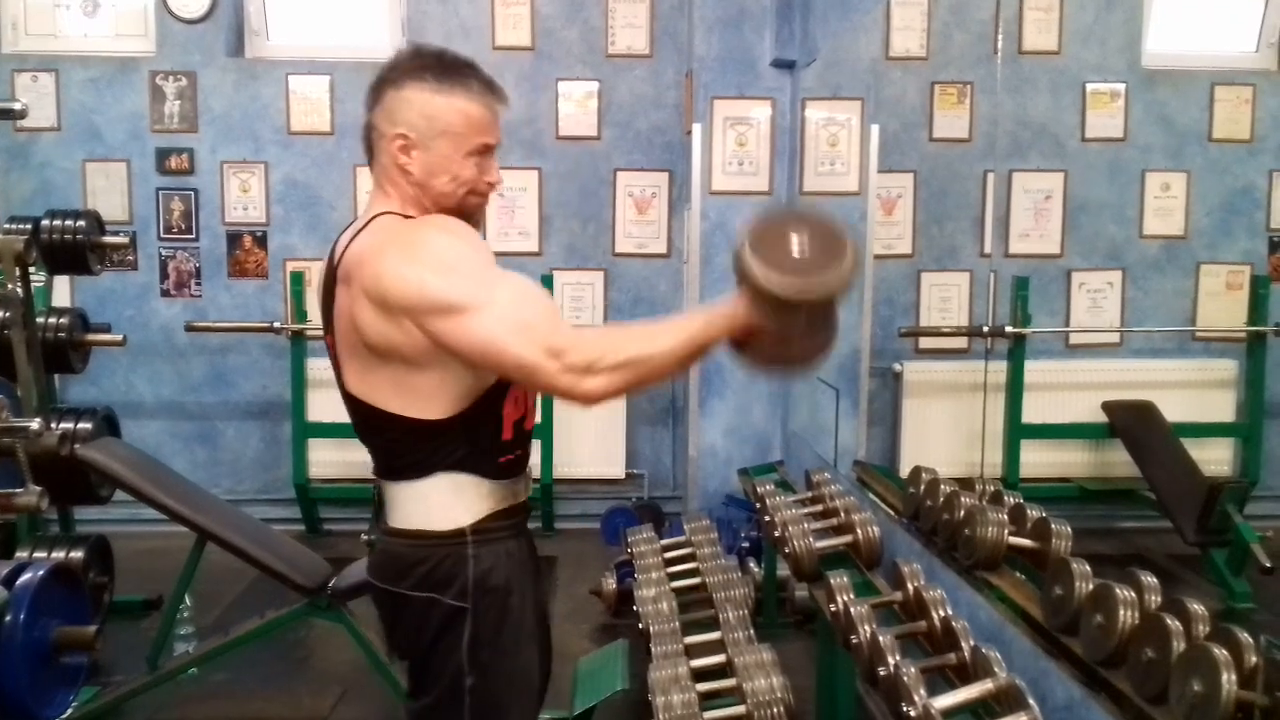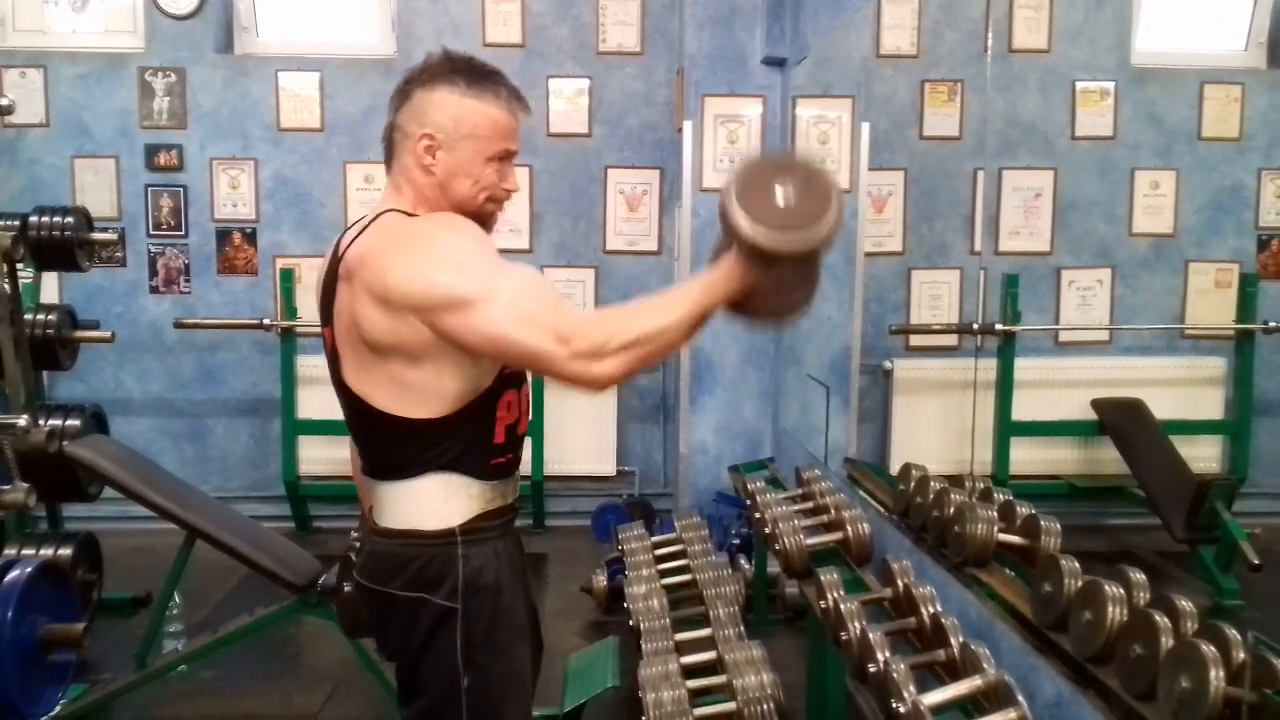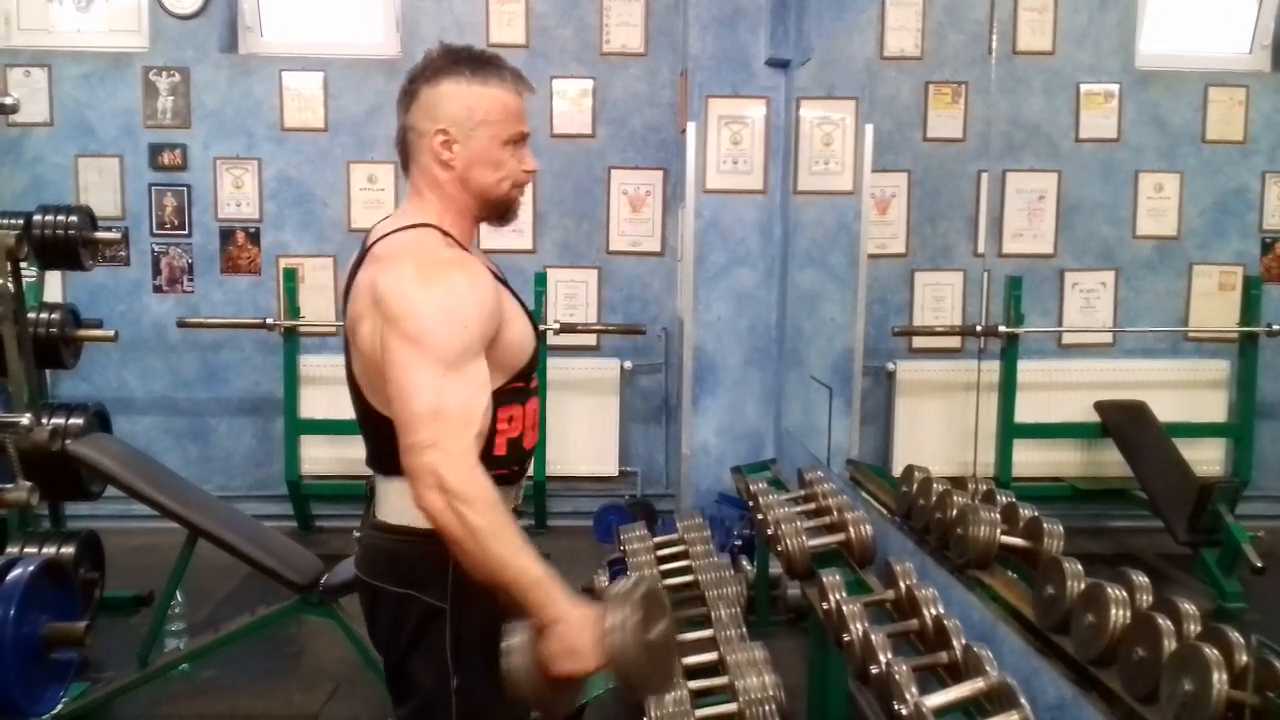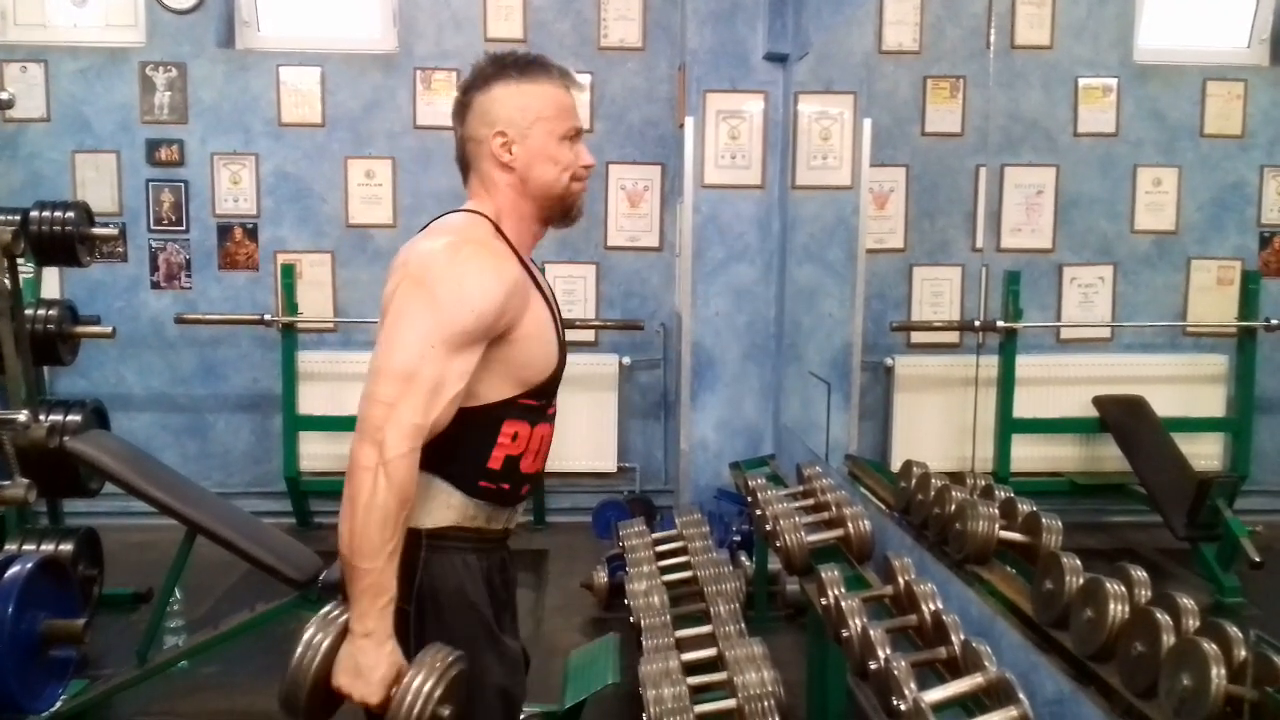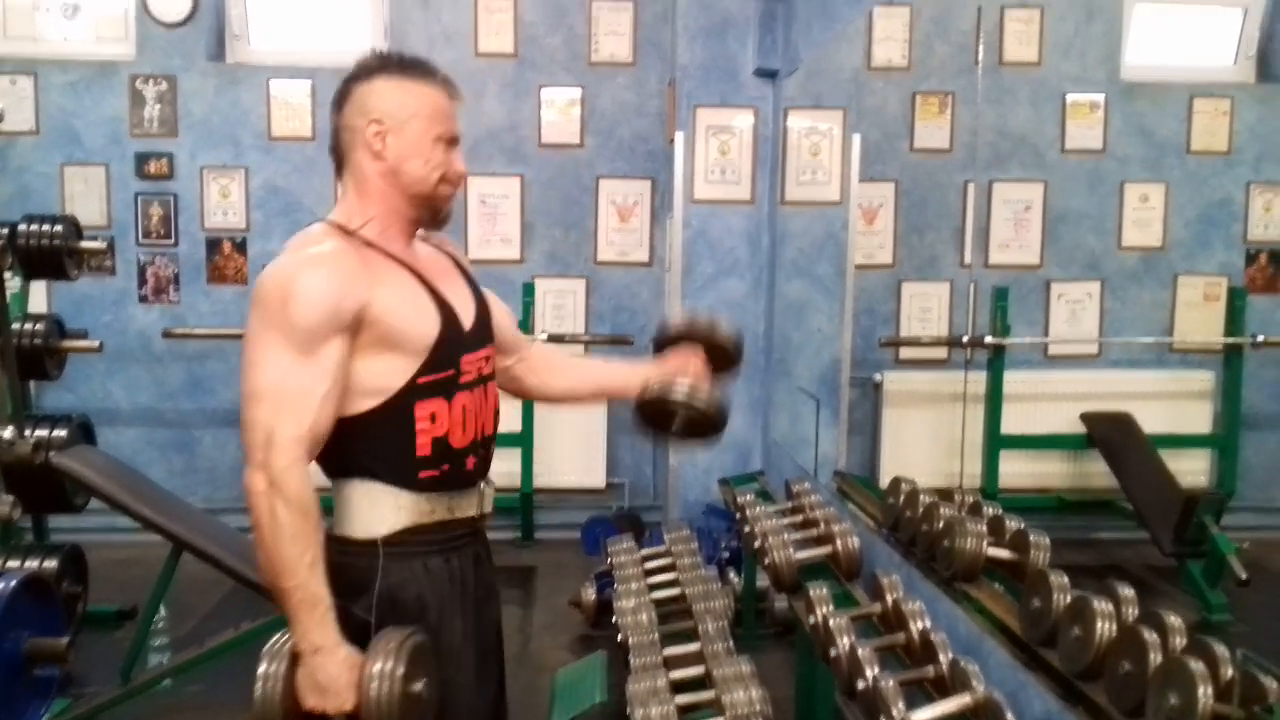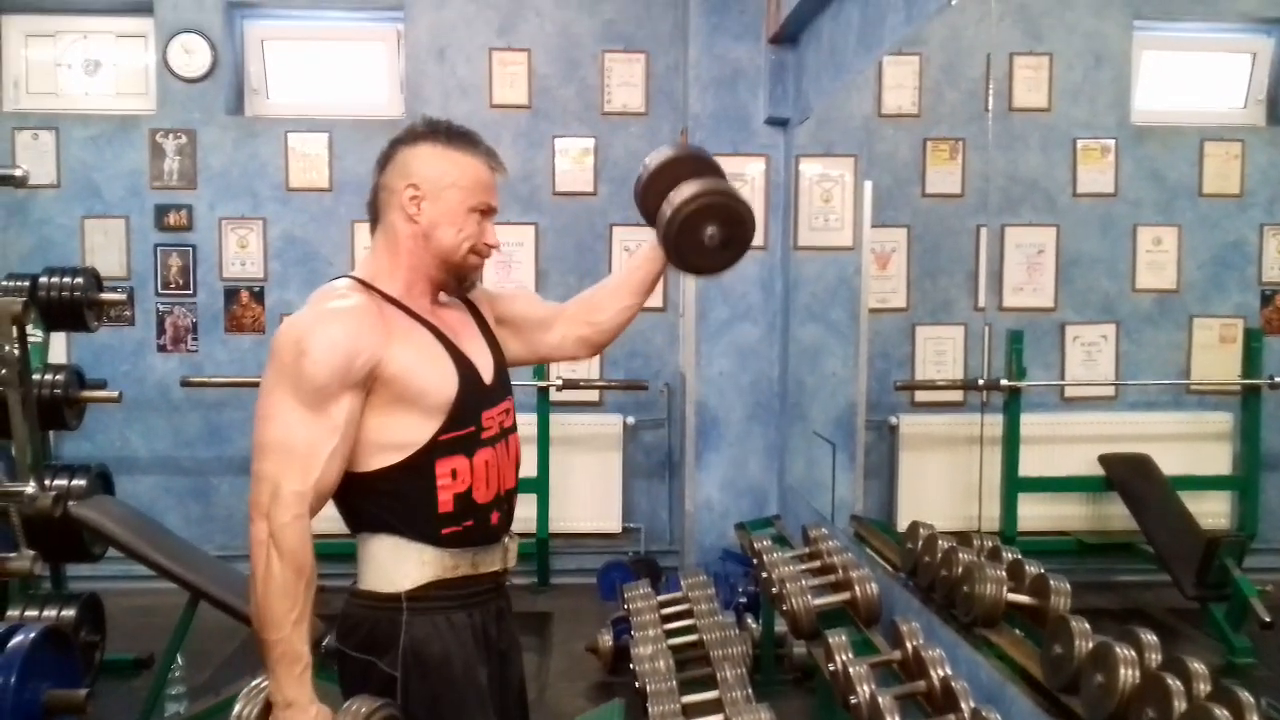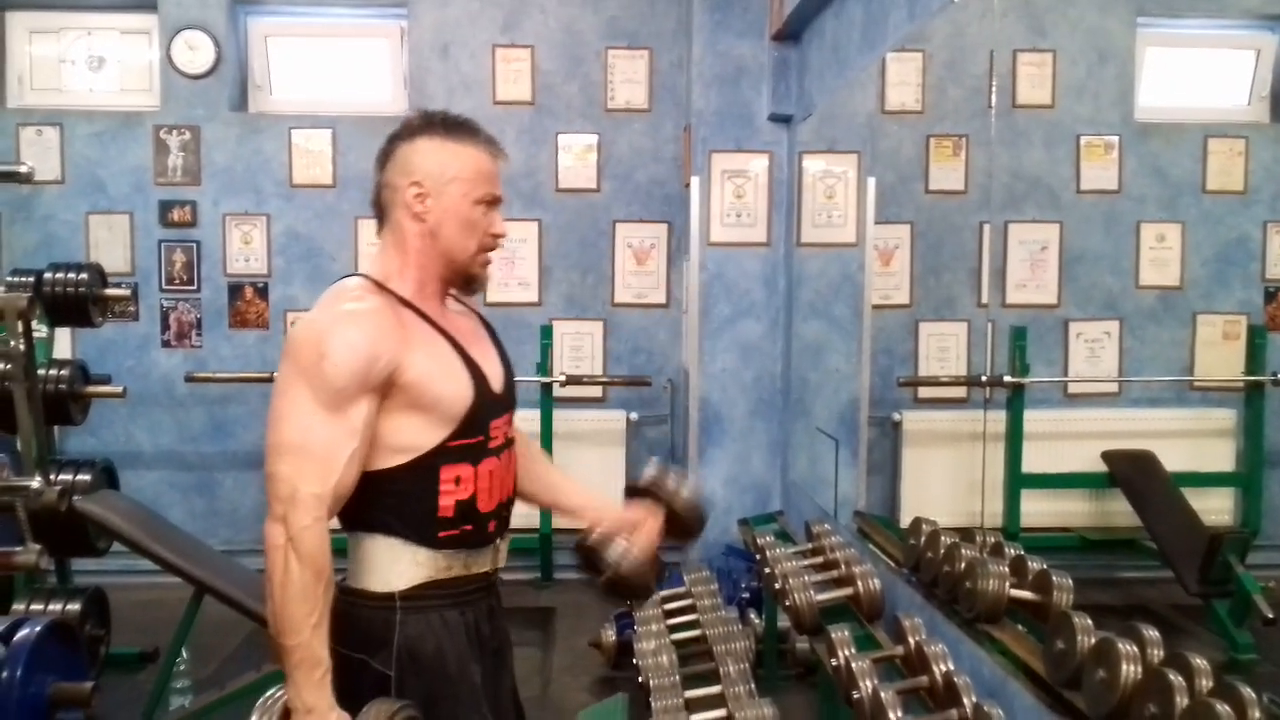
dt=0.5s
person 1, frame 1
left shoulder: (377, 248)
right shoulder: (416, 254)
right elbow: (576, 362)
right wrist: (733, 317)
left hip: (447, 550)
right hip: (462, 563)
person 1, frame 2
left shoulder: (373, 250)
right shoulder: (425, 251)
right elbow: (586, 351)
left wrist: (380, 542)
right wrist: (728, 276)
left hip: (429, 551)
right hip: (449, 566)
person 1, frame 3
left shoulder: (414, 253)
right shoulder: (431, 276)
right elbow: (446, 481)
right wrist: (557, 610)
left hip: (443, 558)
right hip: (441, 571)
person 1, frame 4
left shoulder: (504, 266)
right shoulder: (466, 265)
right elbow: (384, 446)
right wrist: (371, 631)
left hip: (471, 561)
right hip: (427, 570)
person 1, frame 5
left shoulder: (436, 262)
right shoulder: (318, 273)
left elbow: (525, 361)
right elbow: (274, 468)
left wrist: (650, 375)
right wrist: (318, 642)
left hip: (462, 560)
right hip: (390, 580)
person 1, frame 6
left shoulder: (468, 312)
right shoulder: (337, 330)
left elbow: (575, 327)
right elbow: (278, 516)
left wrist: (665, 244)
left hip: (485, 612)
right hip: (409, 631)
person 1, frame 7
left shoulder: (460, 320)
right shoulder: (353, 329)
right elbow: (295, 521)
left wrist: (608, 513)
left hip: (475, 612)
right hip: (403, 630)
